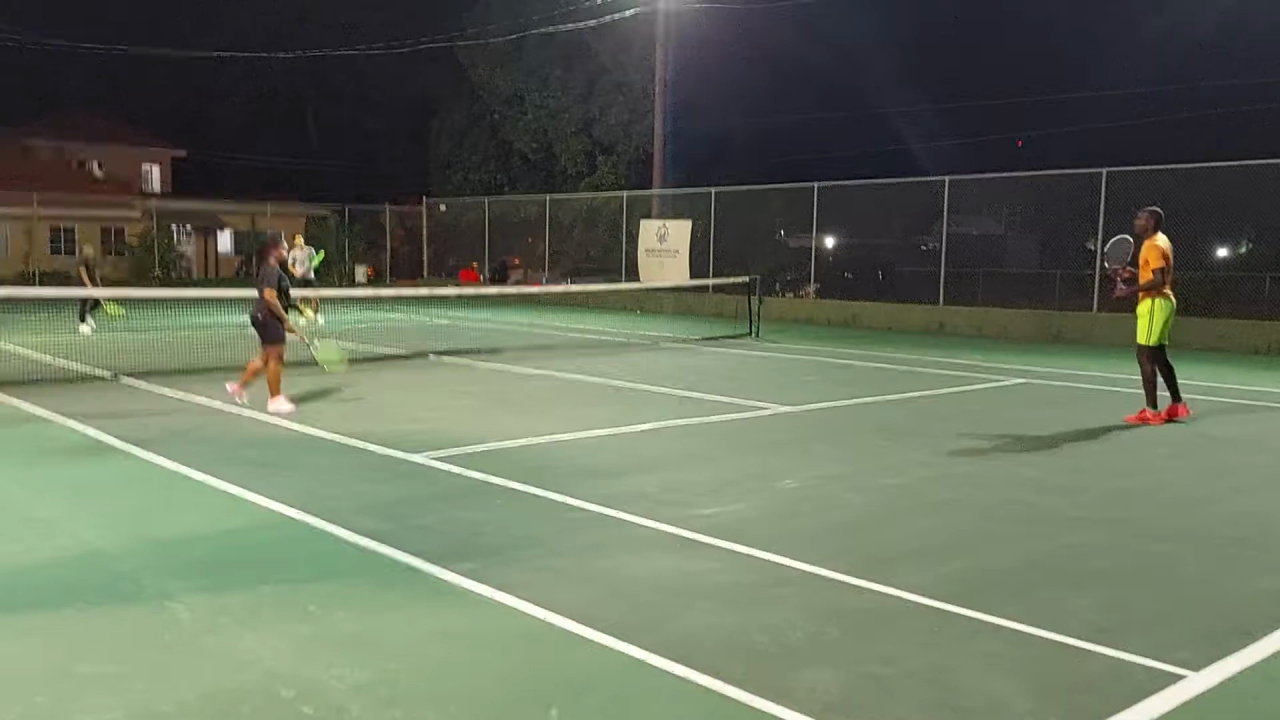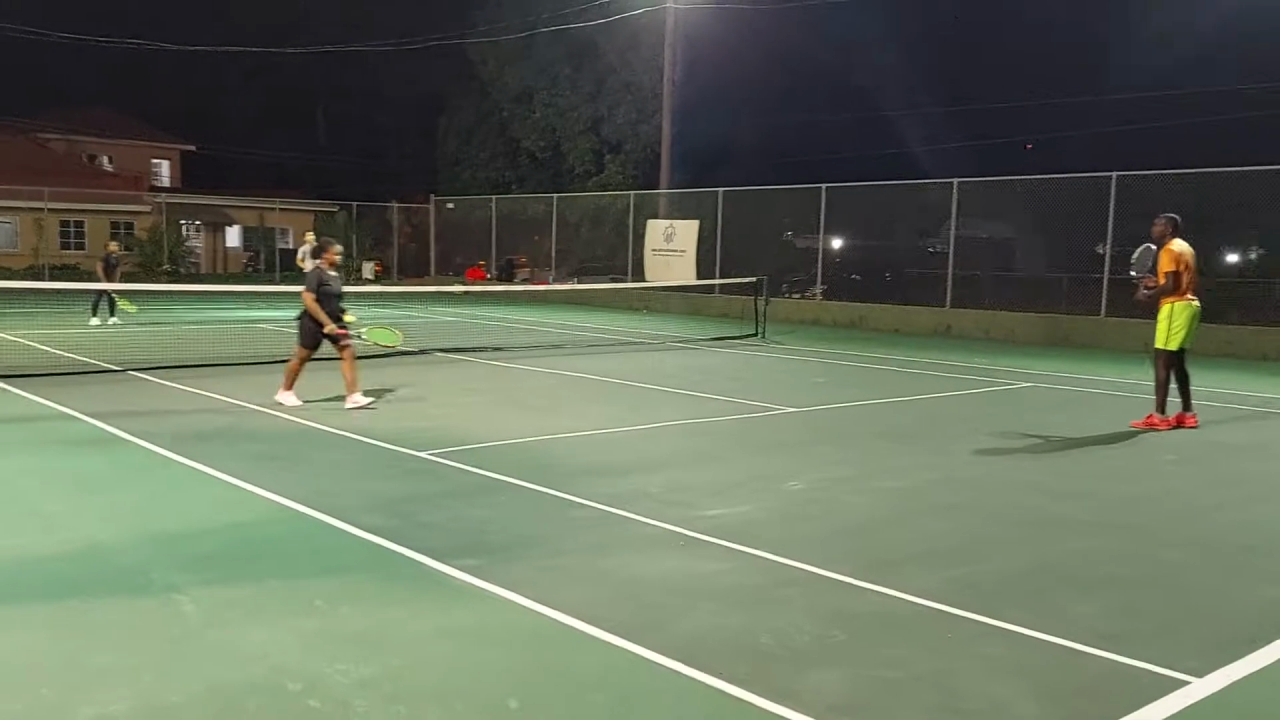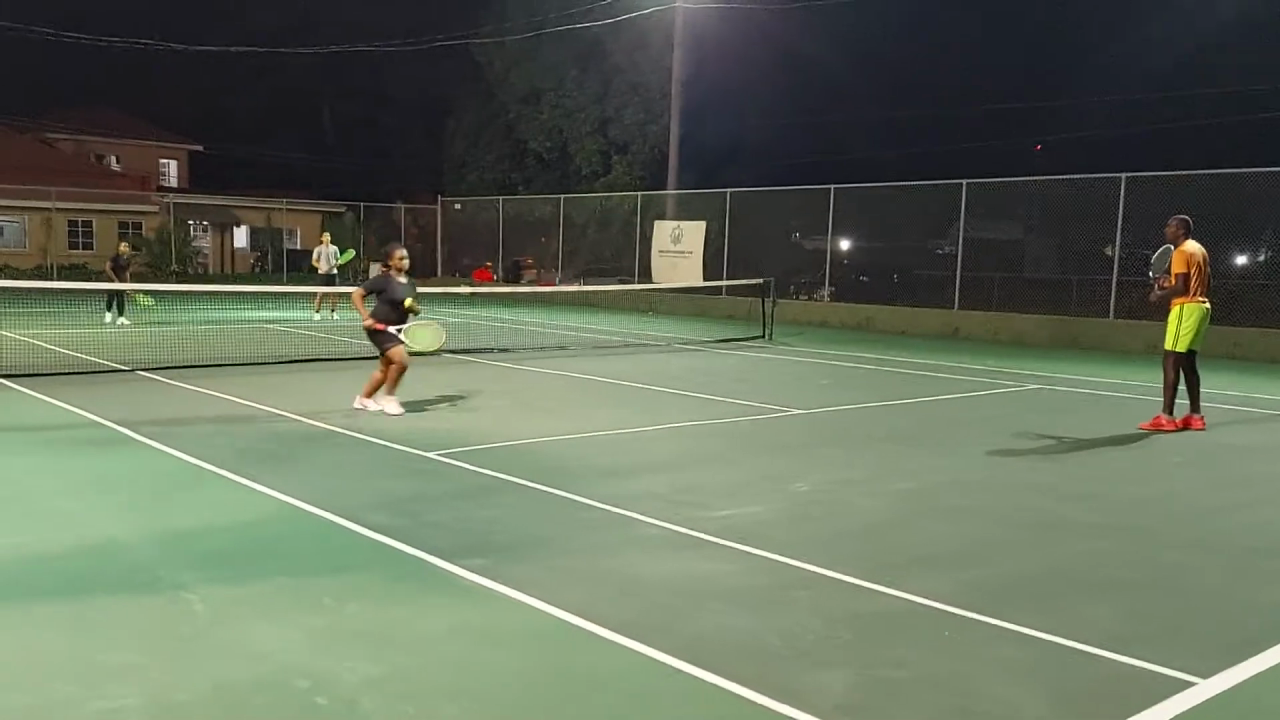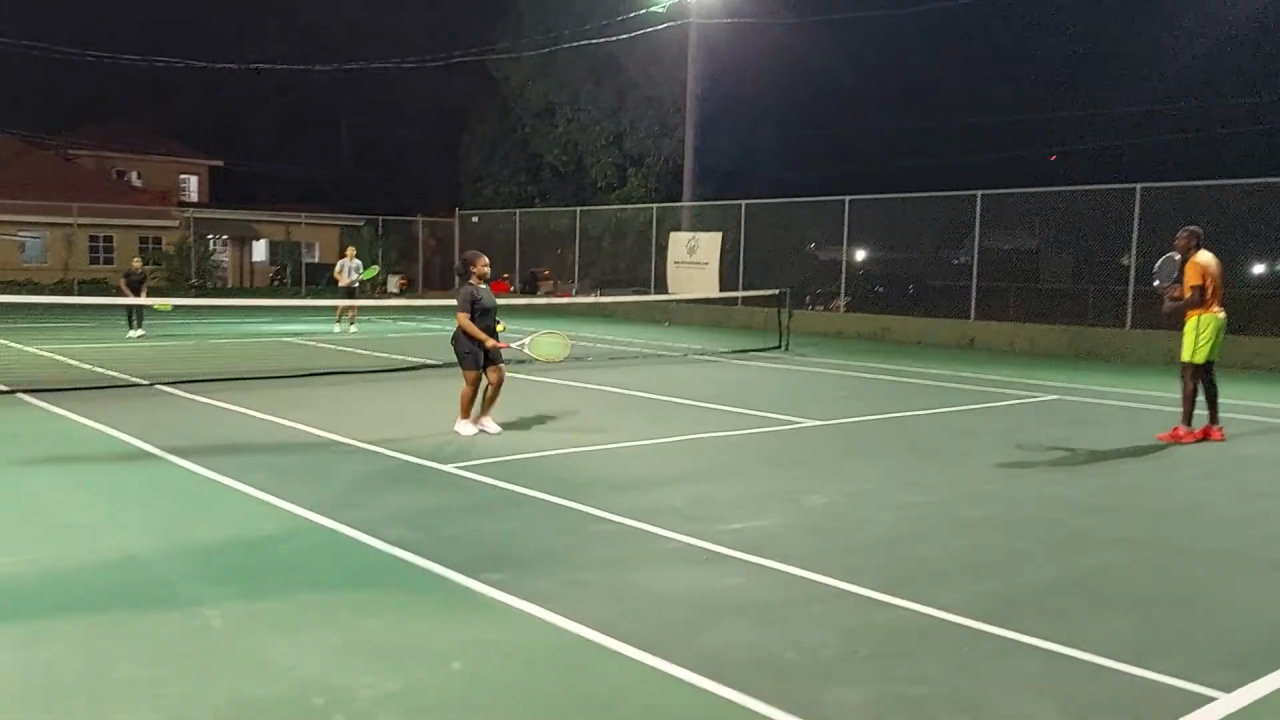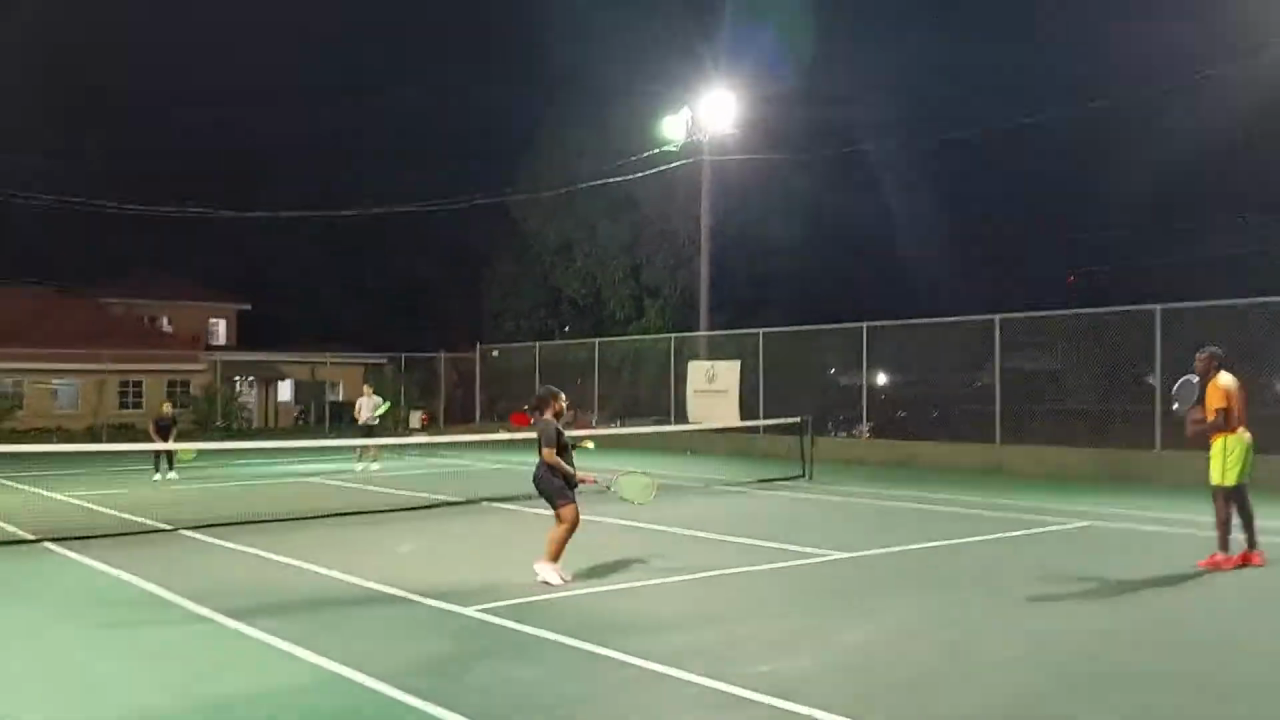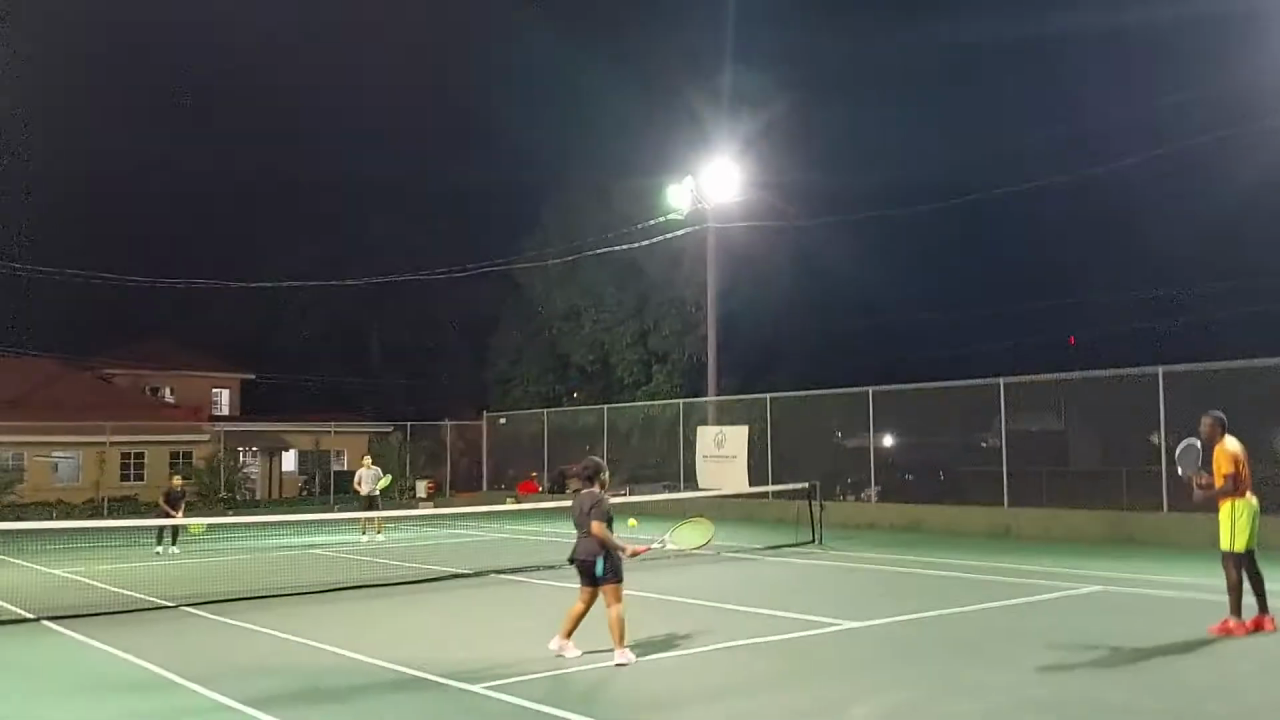
dt=0.4s
person 1, frame 1
left shoulder: (1154, 245)
right shoulder: (1159, 242)
left elbow: (1158, 281)
left wrist: (1129, 290)
right wrist: (1134, 274)
left hip: (1154, 303)
right hip: (1161, 302)
left knee: (1144, 355)
right knee: (1158, 355)
left ankle: (1152, 411)
right ankle: (1178, 405)
person 1, frame 2
left shoulder: (1169, 250)
right shoulder: (1185, 248)
left elbow: (1171, 286)
left wrist: (1148, 295)
right wrist: (1157, 283)
left hip: (1175, 308)
right hip: (1188, 305)
left knee: (1162, 360)
right knee: (1177, 361)
left ankle: (1160, 416)
right ankle: (1187, 414)
person 1, frame 3
left shoulder: (1181, 251)
right shoulder: (1199, 250)
left elbow: (1181, 287)
left wrist: (1160, 295)
right wrist: (1170, 284)
left hip: (1186, 309)
right hip: (1200, 307)
left knee: (1170, 361)
right knee: (1188, 362)
left ankle: (1167, 417)
right ankle: (1195, 416)
person 1, frame 4
left shoulder: (1194, 263)
right shoulder: (1210, 259)
left elbow: (1197, 299)
left wrist: (1173, 306)
right wrist: (1183, 295)
left hip: (1201, 320)
right hip: (1214, 317)
left knee: (1189, 372)
right knee: (1205, 373)
left ankle: (1185, 429)
right ankle: (1214, 426)
person 1, frame 5
left shoulder: (1216, 384)
right shoulder: (1229, 380)
left elbow: (1221, 422)
left wrist: (1197, 430)
right wrist: (1204, 416)
left hip: (1227, 442)
right hip: (1239, 439)
left knee: (1221, 496)
right knee: (1238, 495)
left ankle: (1223, 554)
right ankle: (1252, 551)
person 1, frame 6
left shoulder: (1223, 449)
right shoulder: (1232, 445)
left elbow: (1231, 486)
left wrist: (1205, 495)
right wrist: (1211, 481)
left hip: (1236, 507)
right hip: (1245, 504)
left knee: (1231, 562)
right knee: (1248, 561)
left ankle: (1235, 621)
right ankle: (1264, 617)
person 2, frame 1
left shoulder: (275, 270)
right shoulder: (271, 271)
right elbow: (271, 298)
right wrist: (286, 321)
left hip: (266, 318)
right hip: (268, 318)
left knee: (266, 359)
right knee: (276, 358)
left ankle: (238, 386)
right ankle: (275, 399)
person 2, frame 2
left shoulder: (335, 275)
right shoulder: (316, 275)
right elbow: (308, 301)
left wrist: (342, 311)
right wrist: (326, 323)
left hip: (336, 322)
right hip: (313, 322)
left knee: (349, 353)
right knee: (301, 358)
left ankle: (354, 397)
right ankle: (285, 392)
person 2, frame 3
left shoulder: (410, 283)
right shoulder: (381, 280)
left elbow: (415, 310)
right elbow: (357, 295)
left wrist: (413, 307)
right wrist: (366, 317)
left hip: (396, 328)
right hip: (379, 327)
left knee: (386, 367)
right knee: (402, 361)
left ankle: (364, 398)
right ankle: (388, 396)
person 2, frame 4
left shoulder: (486, 288)
right shoulder: (467, 291)
right elbow: (463, 321)
left wrist: (496, 323)
right wrist: (486, 339)
left hip: (487, 342)
right hip: (469, 343)
left knee: (497, 380)
right knee: (473, 382)
left ankle: (483, 417)
right ankle: (463, 420)
person 2, frame 5
left shoulder: (550, 424)
right shoulder: (549, 426)
right elbow: (549, 456)
right wrist: (574, 474)
left hip: (559, 479)
right hip: (551, 478)
left knee: (569, 522)
right knee: (568, 520)
left ankle: (552, 566)
right ankle: (544, 563)
person 2, frame 6
left shoulder: (579, 498)
right shoulder: (599, 500)
right elbow: (598, 530)
right wrist: (622, 548)
left hip: (582, 554)
right hip: (601, 554)
left knee: (585, 599)
right knee: (615, 602)
left ankle: (562, 640)
right ankle: (621, 651)
